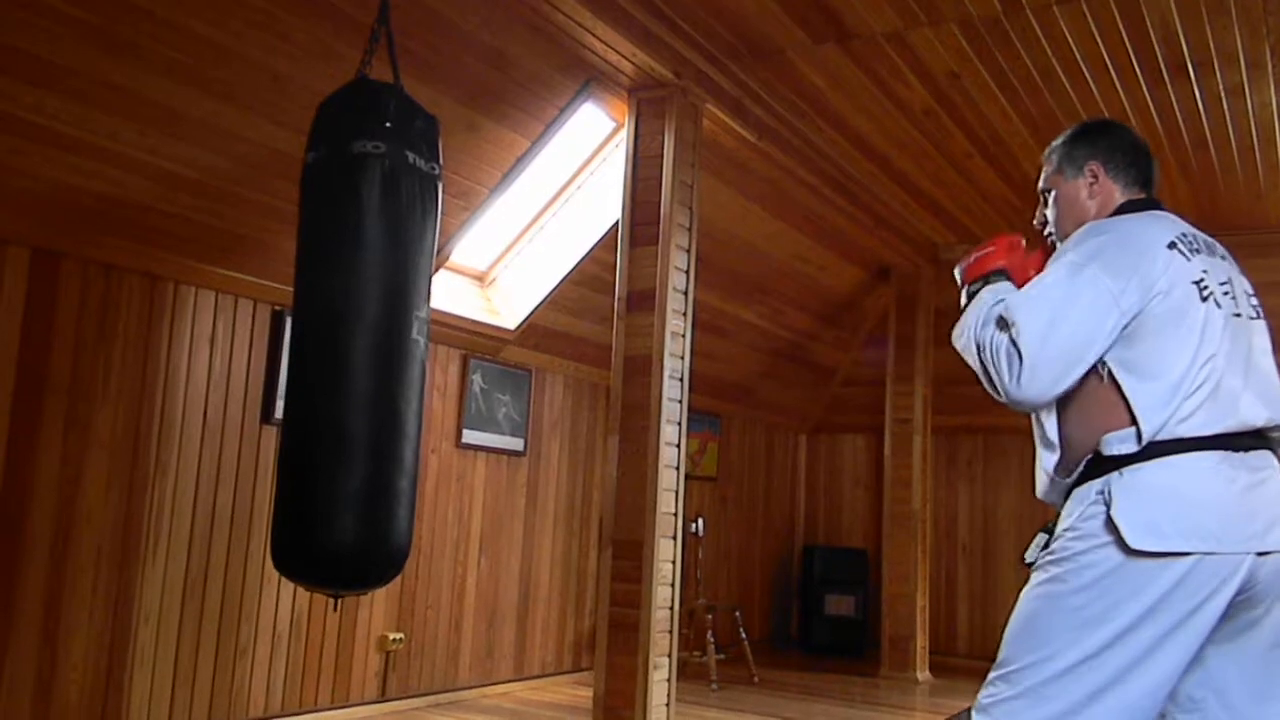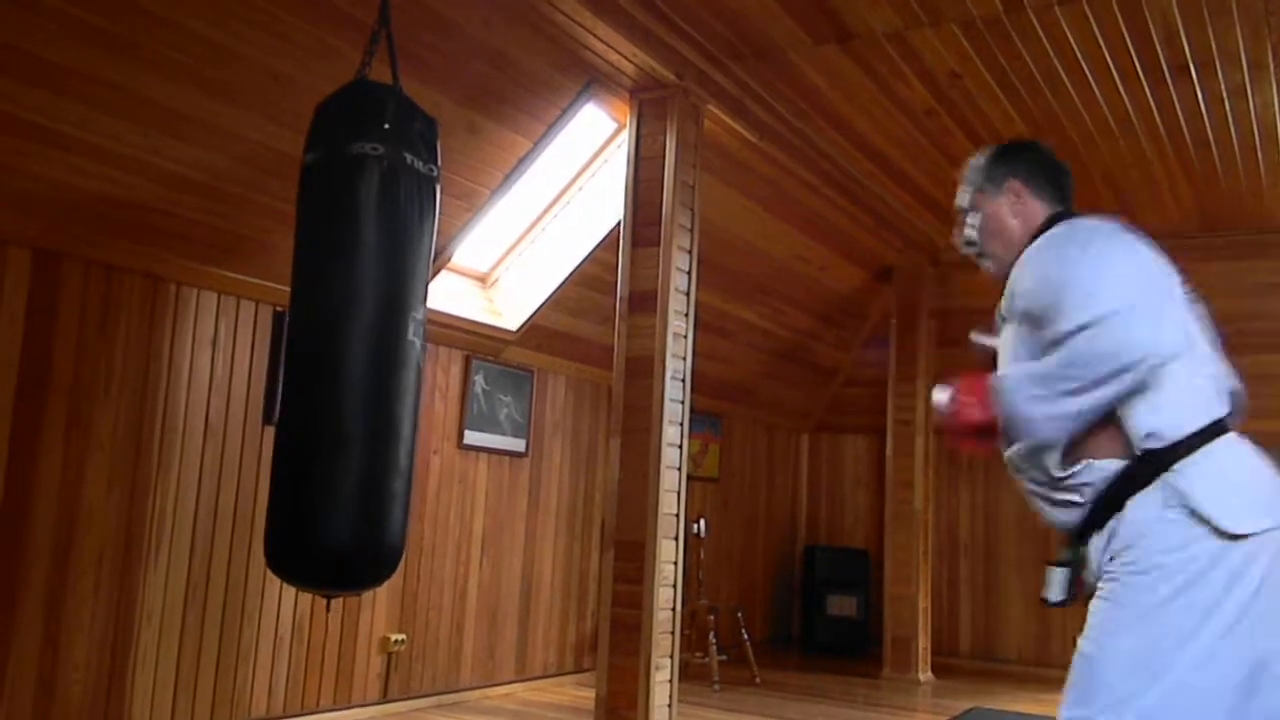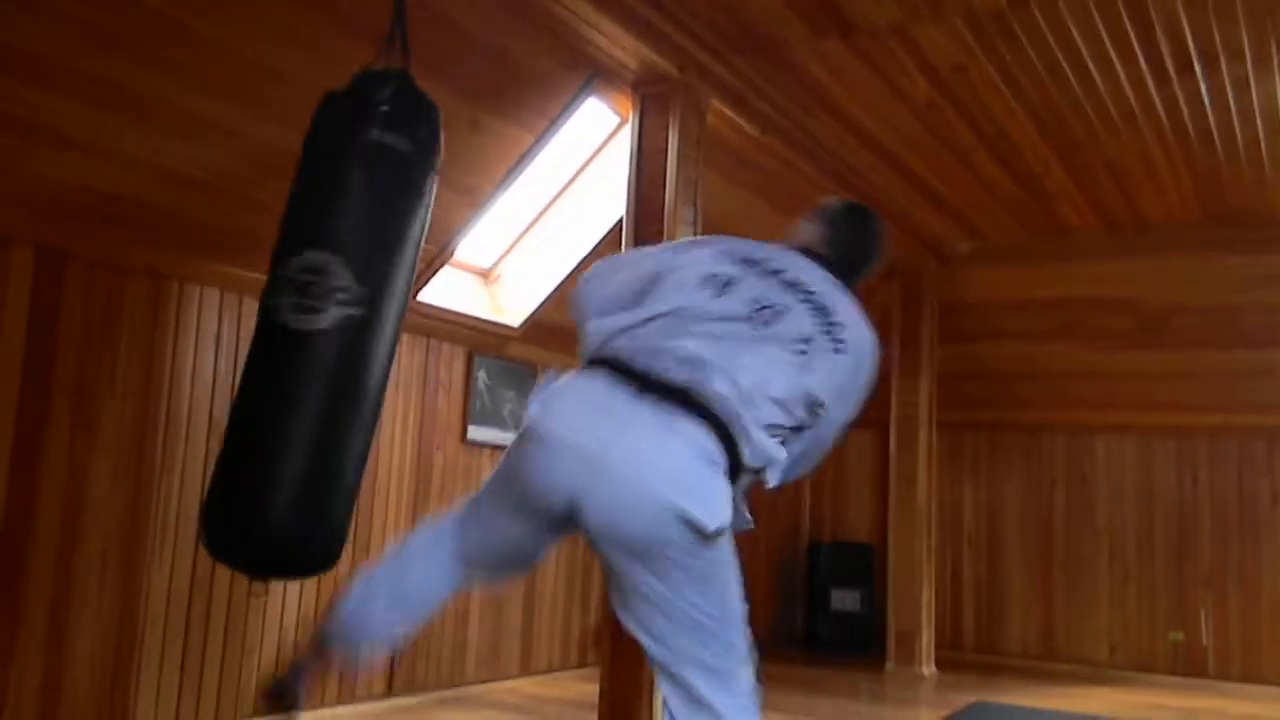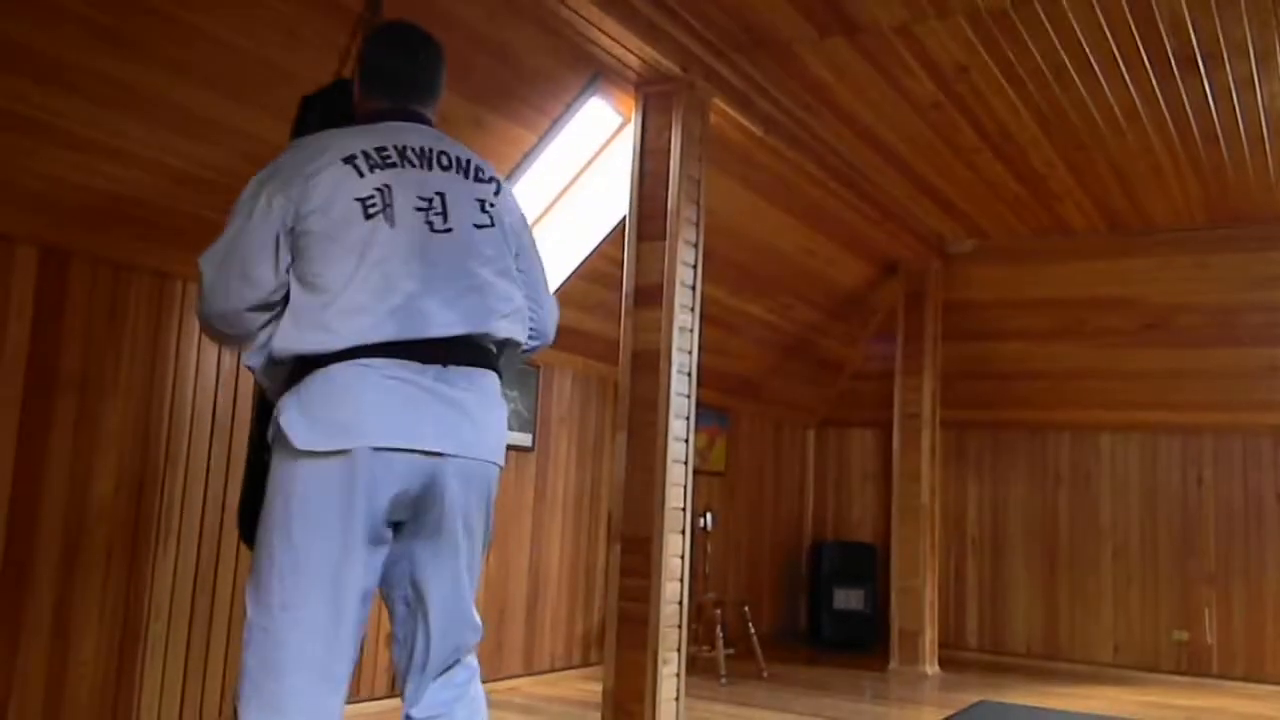
dt=1s
person 1, frame 1
left shoulder: (1109, 244)
right shoulder: (1208, 257)
left elbow: (1023, 371)
left wrist: (988, 288)
right wrist: (1035, 293)
left hip: (1154, 514)
person 1, frame 2
left shoulder: (1065, 252)
right shoulder: (1059, 268)
left elbow: (1130, 339)
left wrist: (1007, 401)
left hip: (1197, 529)
right hip: (1203, 526)
person 1, frame 3
left shoulder: (715, 255)
right shoulder: (855, 343)
left elbow: (593, 294)
right elbow: (787, 449)
left hip: (574, 429)
right hip: (678, 474)
left knee: (461, 543)
left ankle: (328, 649)
person 1, frame 4
left shoulder: (308, 164)
right shoulder: (489, 186)
left elbow: (226, 305)
right elbow: (539, 322)
left wrist: (295, 344)
left hip: (348, 413)
right hip: (464, 423)
right knee: (443, 659)
